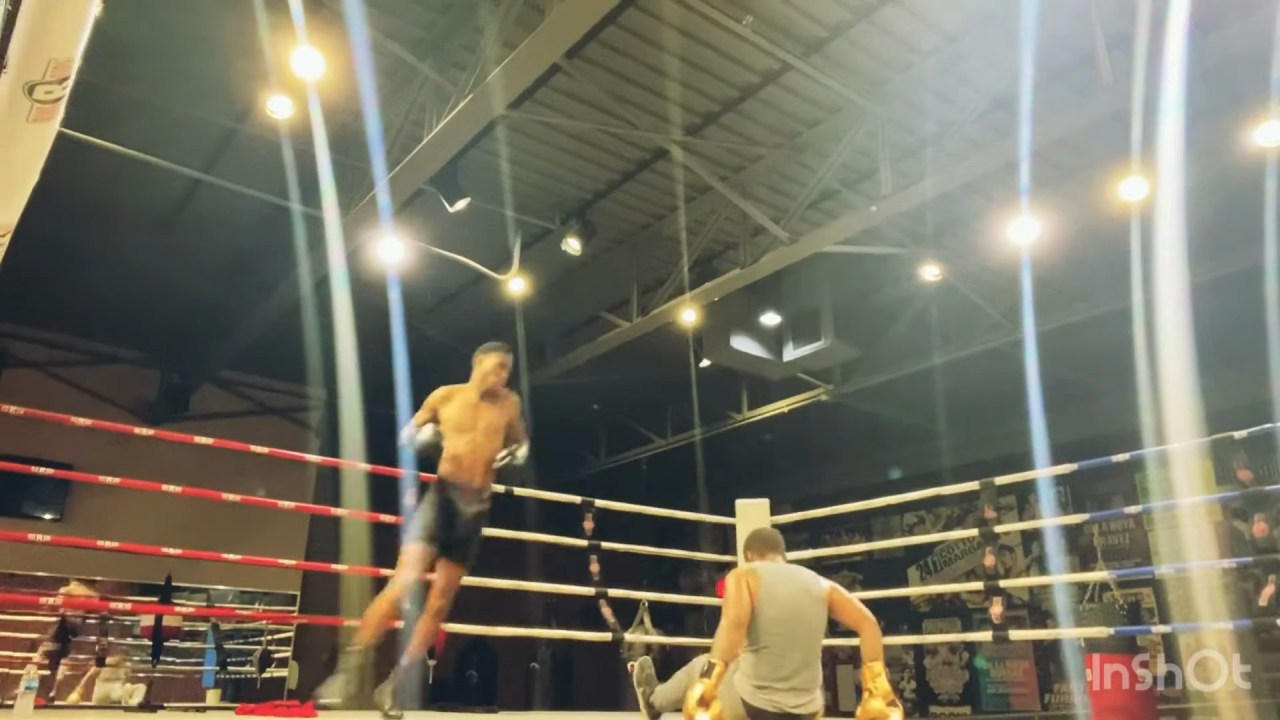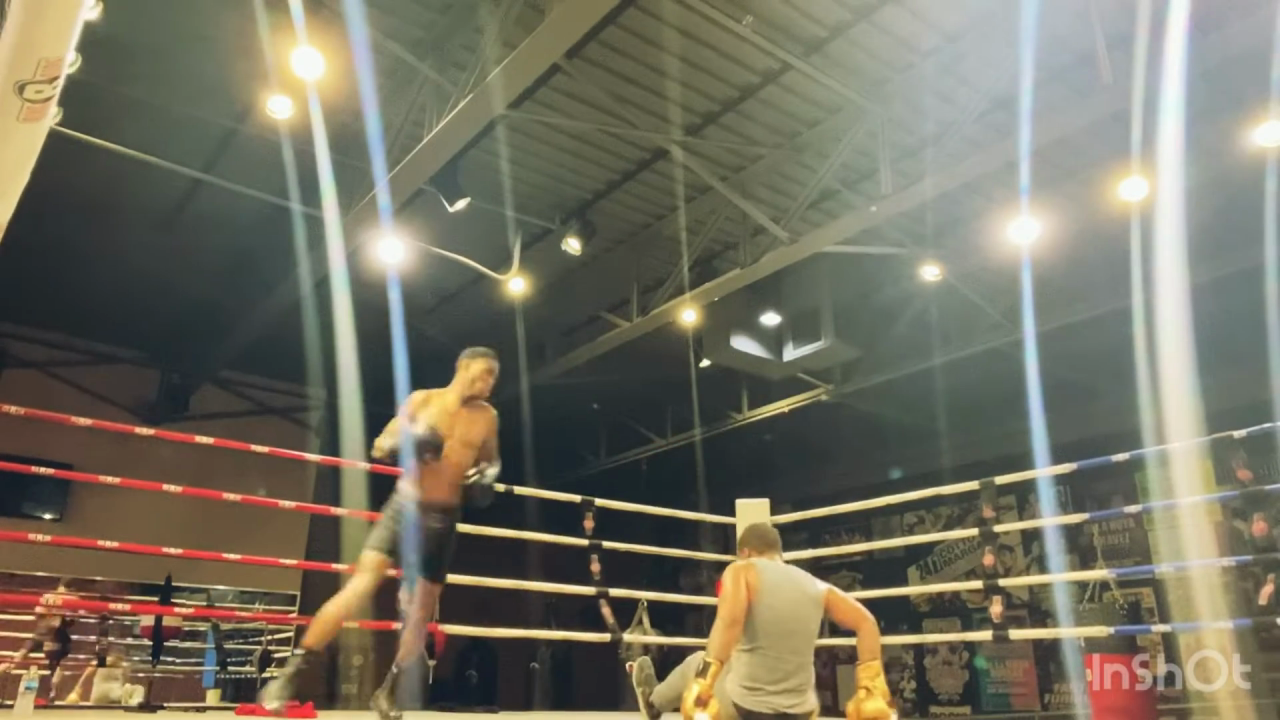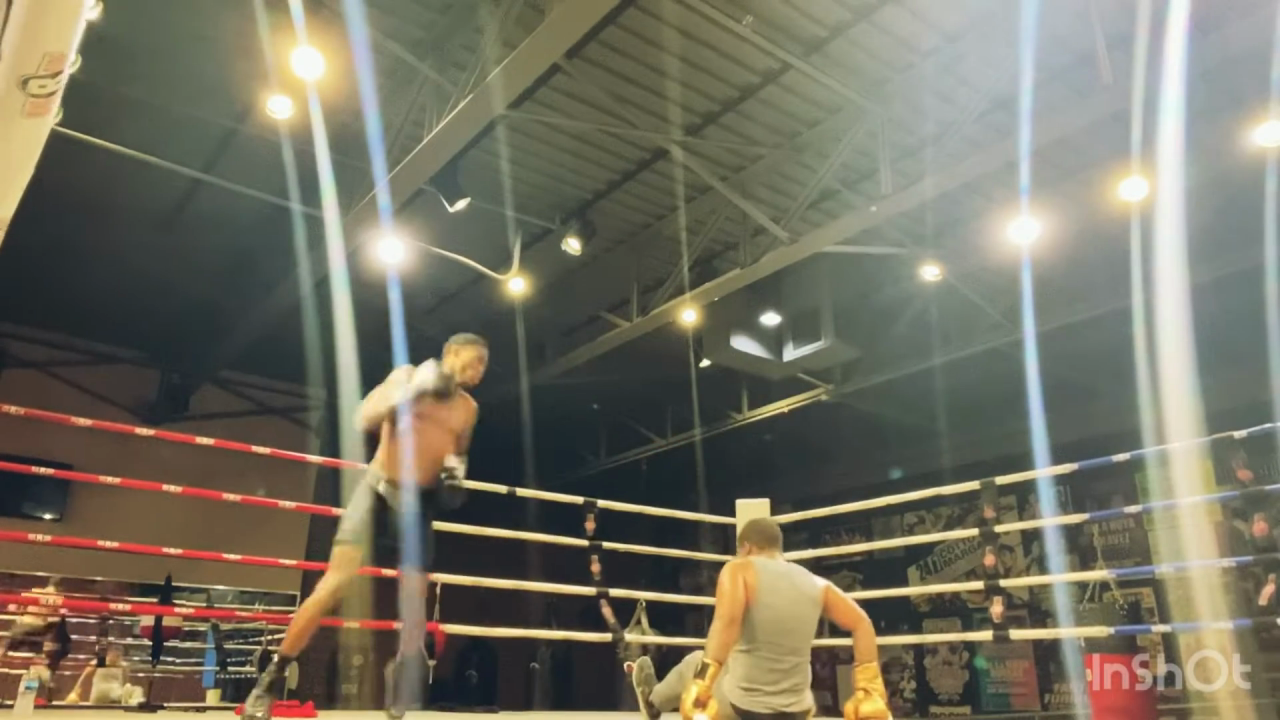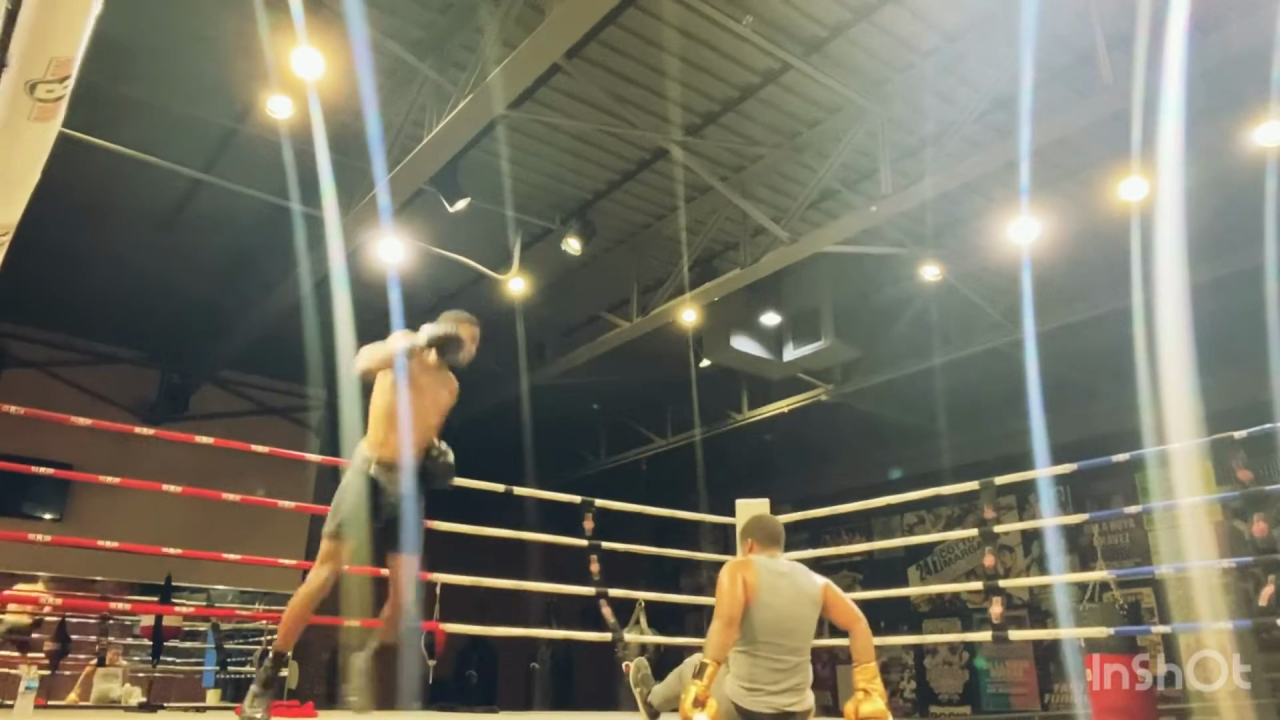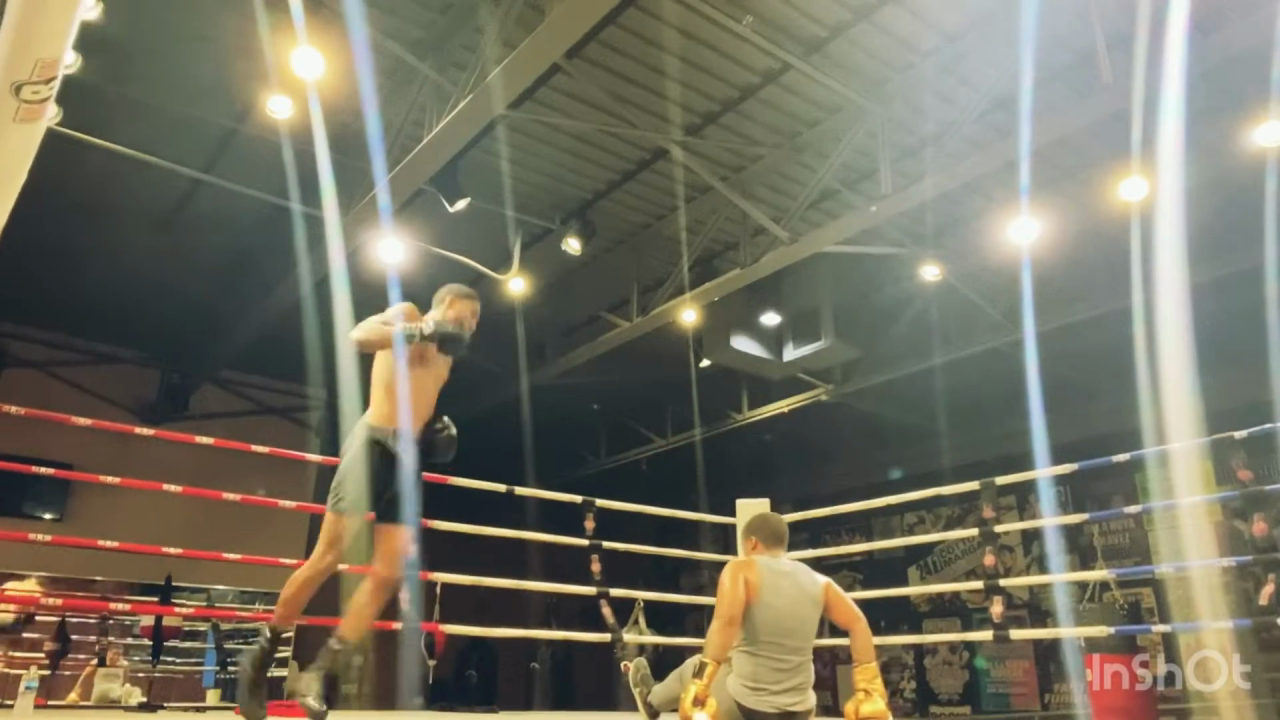
dt=0.1s
person 1, frame 1
left shoulder: (510, 404)
right shoulder: (444, 397)
left elbow: (521, 441)
right elbow: (406, 437)
left wrist: (517, 456)
right wrist: (419, 439)
left hip: (475, 508)
right hip: (441, 497)
left knee: (440, 601)
right knee: (406, 581)
left ankle: (397, 682)
right ankle: (349, 668)
person 1, frame 2
left shoulder: (488, 418)
right shoulder: (421, 401)
left elbow: (492, 461)
right elbow: (379, 448)
left wrist: (488, 476)
right wrist: (407, 442)
left hip: (441, 521)
right hip: (404, 507)
left knee: (420, 617)
right knee: (361, 586)
left ankle: (390, 688)
right ankle: (291, 674)
person 1, frame 3
left shoulder: (467, 408)
right shoulder: (407, 376)
right elbow: (364, 418)
left wrist: (455, 472)
right wrist: (415, 389)
left hip: (419, 503)
right hip: (378, 491)
right knee: (334, 583)
right ankle: (271, 679)
person 1, frame 4
left shoulder: (451, 386)
right shoulder: (404, 350)
right elbow: (363, 365)
left wrist: (437, 454)
right wrist: (417, 343)
right hip: (369, 474)
left knee: (405, 597)
right knee: (324, 575)
left ankle: (367, 657)
right ankle: (269, 675)
person 1, frame 5
left shoulder: (444, 357)
right shoulder: (406, 315)
right elbow: (359, 335)
right wrist: (419, 330)
left hip: (404, 460)
right hip: (373, 444)
left knee: (389, 572)
right knee: (328, 555)
left ankle: (319, 672)
right ankle: (262, 655)
person 2, frame 1
left shoulder: (742, 576)
right shoulder: (820, 584)
left elbow: (732, 624)
right elbow: (867, 625)
left wrist: (704, 688)
right wrist: (878, 691)
left knee: (707, 665)
person 2, frame 2
left shoulder: (741, 572)
right shoulder: (817, 586)
left elbow: (729, 621)
right elbow: (866, 623)
left wrist: (701, 683)
right wrist: (872, 689)
left knee: (697, 665)
person 2, frame 3
left shoulder: (739, 570)
right shoulder: (816, 584)
left elbow: (727, 621)
right elbow: (862, 624)
left wrist: (699, 685)
right wrist: (870, 690)
left knee: (695, 664)
person 2, frame 4
left shoulder: (737, 569)
right shoulder: (816, 582)
left elbow: (725, 620)
right elbow: (857, 625)
left wrist: (698, 685)
right wrist: (868, 691)
left knee: (695, 666)
person 2, frame 5
left shoulder: (742, 569)
right shoulder: (818, 582)
left elbow: (727, 620)
right elbow: (858, 626)
left wrist: (698, 685)
right wrist: (870, 691)
left knee: (697, 665)
